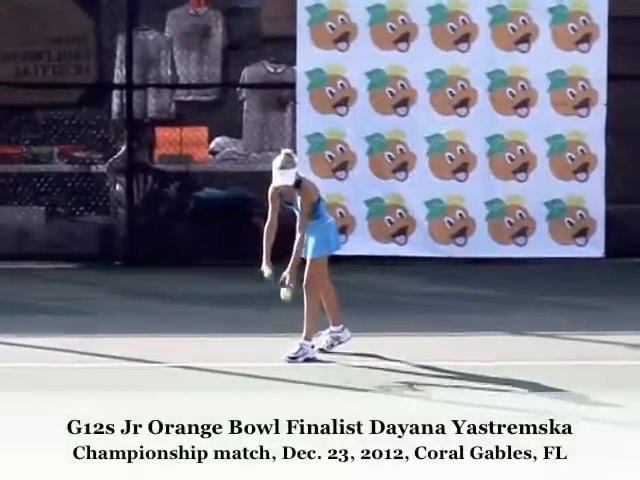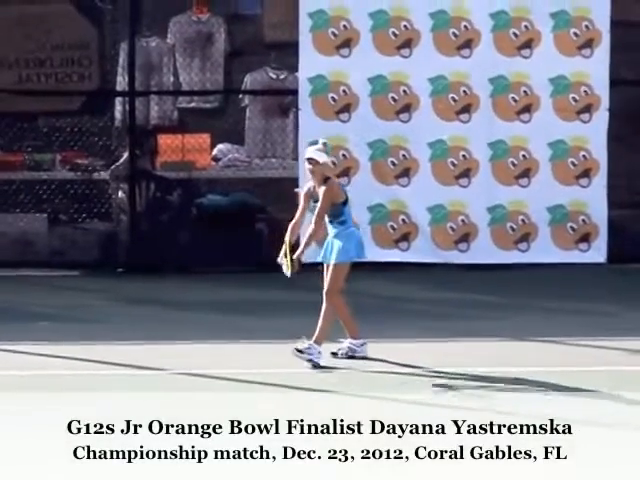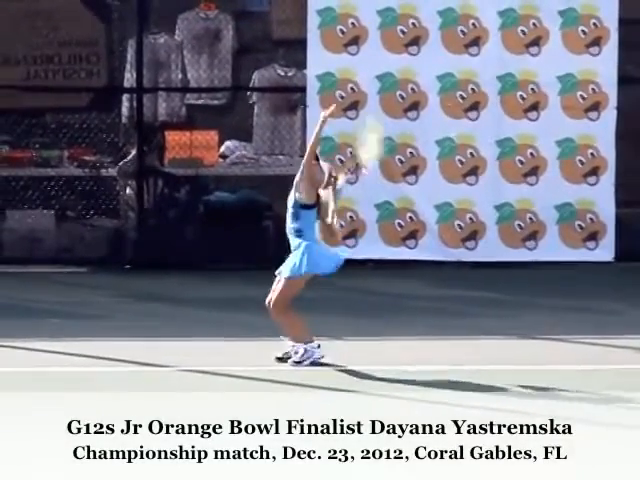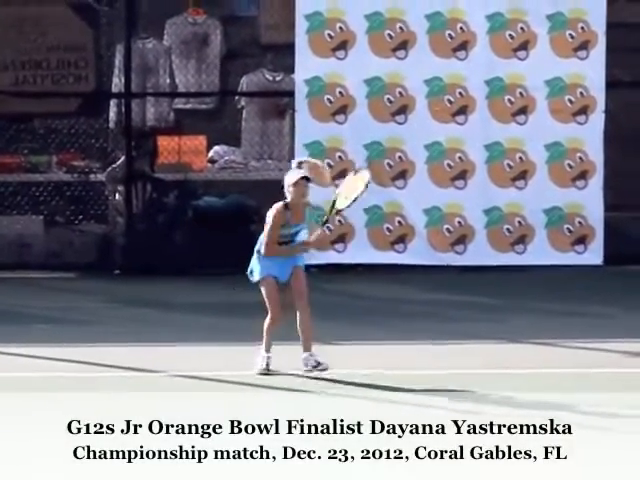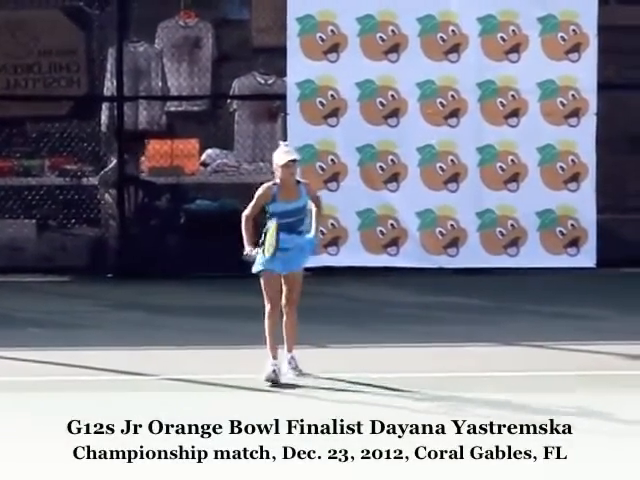
dt=1s
person 1, frame 1
left shoulder: (306, 190)
right shoulder: (275, 189)
left elbow: (301, 233)
right elbow: (271, 224)
left wrist: (291, 268)
right wrist: (266, 259)
left hip: (321, 231)
right hip: (311, 231)
left knee: (310, 285)
right knee: (322, 282)
left ankle: (307, 344)
right ankle: (337, 330)
person 1, frame 2
left shoulder: (330, 188)
right shoulder: (308, 189)
left elbow: (316, 226)
right elbow: (297, 221)
left wrist: (299, 254)
left hip: (346, 240)
right hip: (334, 240)
left knee: (330, 293)
right knee: (334, 294)
left ankle: (314, 347)
right ankle: (356, 342)
person 1, frame 3
left shoulder: (305, 190)
right shoulder: (314, 197)
left elbow: (310, 154)
left wrist: (323, 121)
left hip: (305, 254)
right hip: (300, 254)
left knee: (278, 307)
right knee: (273, 303)
left ankle: (310, 347)
right ankle: (298, 344)
person 1, frame 4
left shoulder: (305, 206)
right shoulder: (279, 212)
right elbow: (268, 250)
left wrist: (304, 243)
right wrist: (303, 246)
left hip: (291, 256)
right hip: (268, 259)
left knee: (302, 303)
right knee: (275, 314)
left ankle: (308, 355)
right ankle: (266, 355)
person 1, frame 5
left shoulder: (304, 188)
right shoulder: (267, 190)
left elbow: (316, 204)
right elbow: (247, 217)
left wrist: (313, 232)
right wrist: (249, 244)
left hip: (296, 252)
right hip: (271, 253)
left knee: (290, 306)
right knee: (272, 308)
left ankle: (290, 356)
right ankle: (273, 362)
